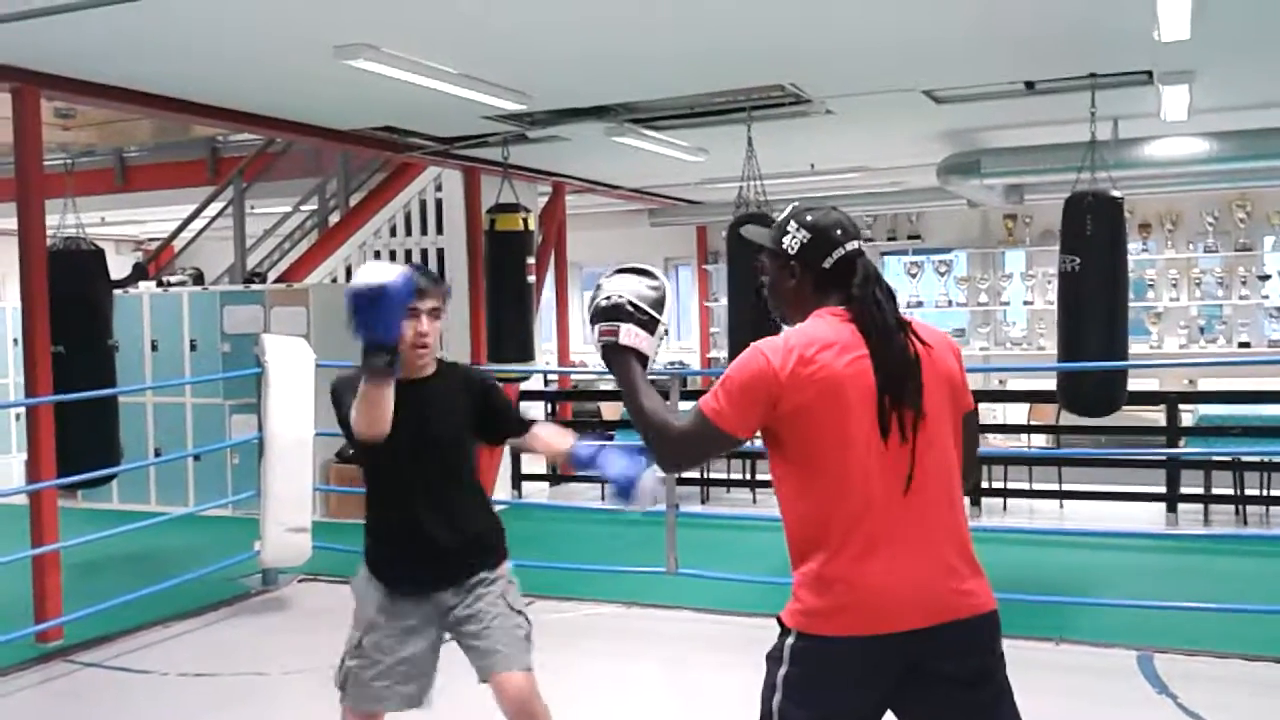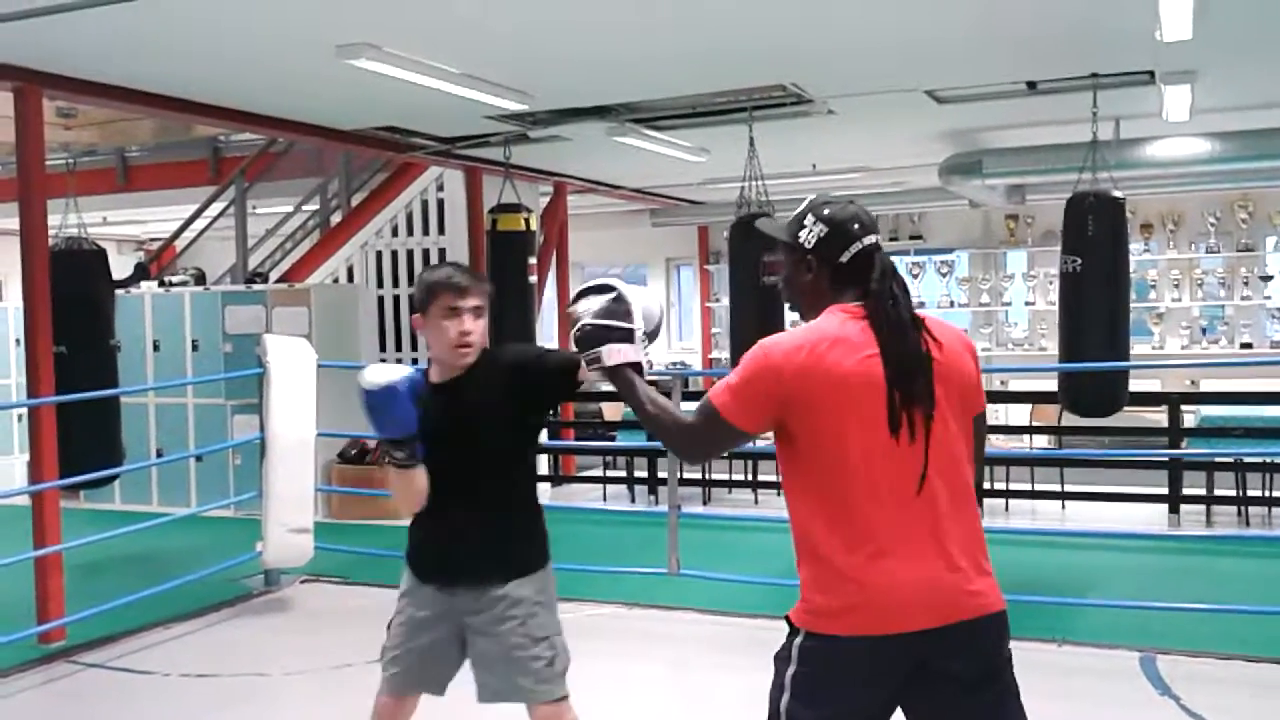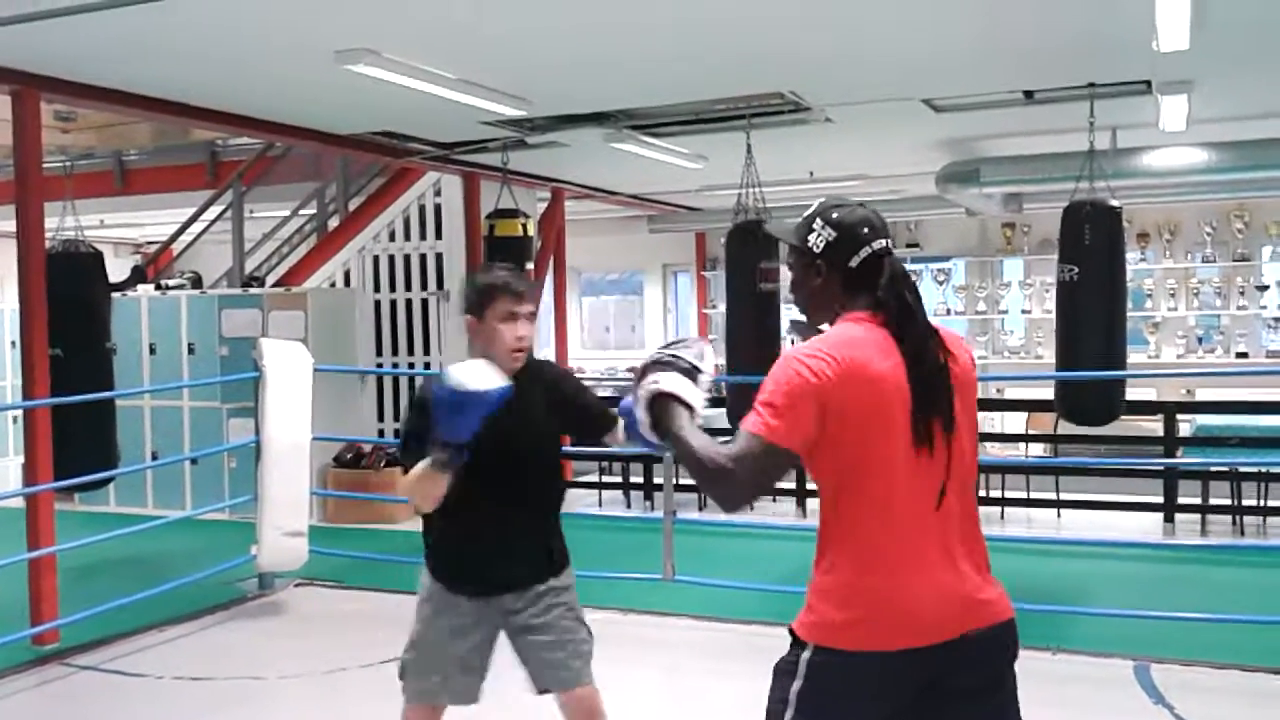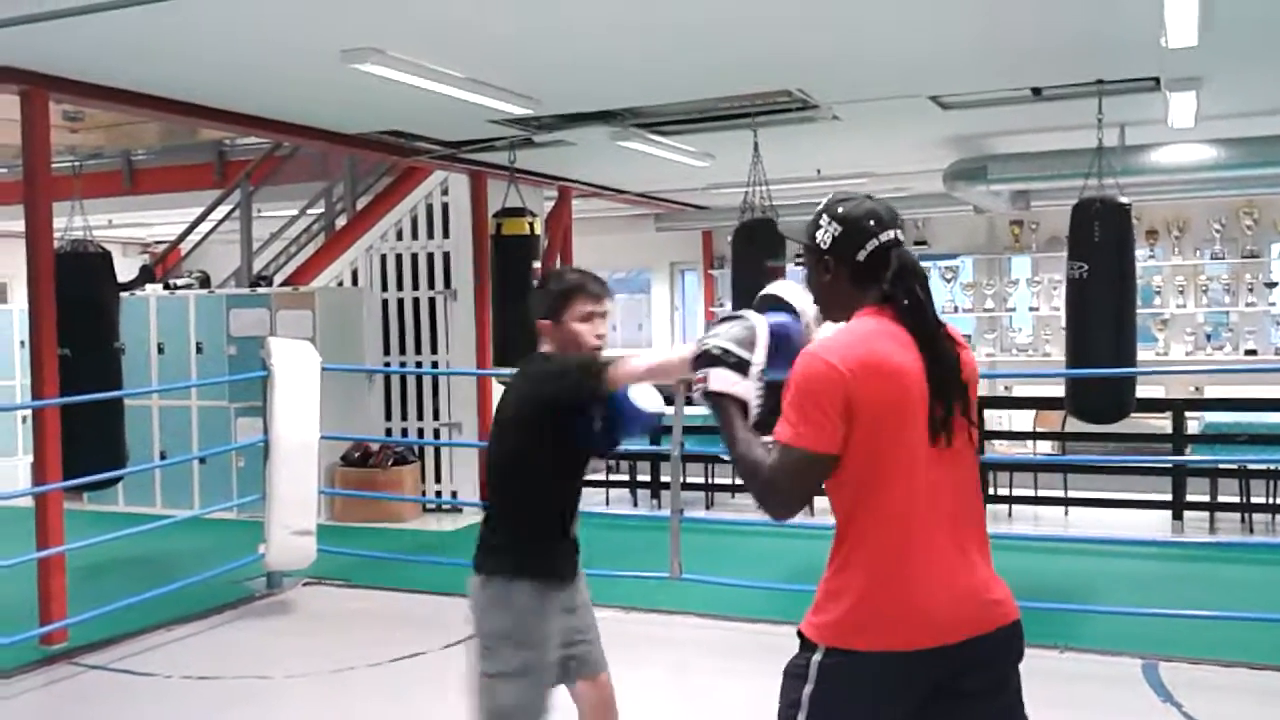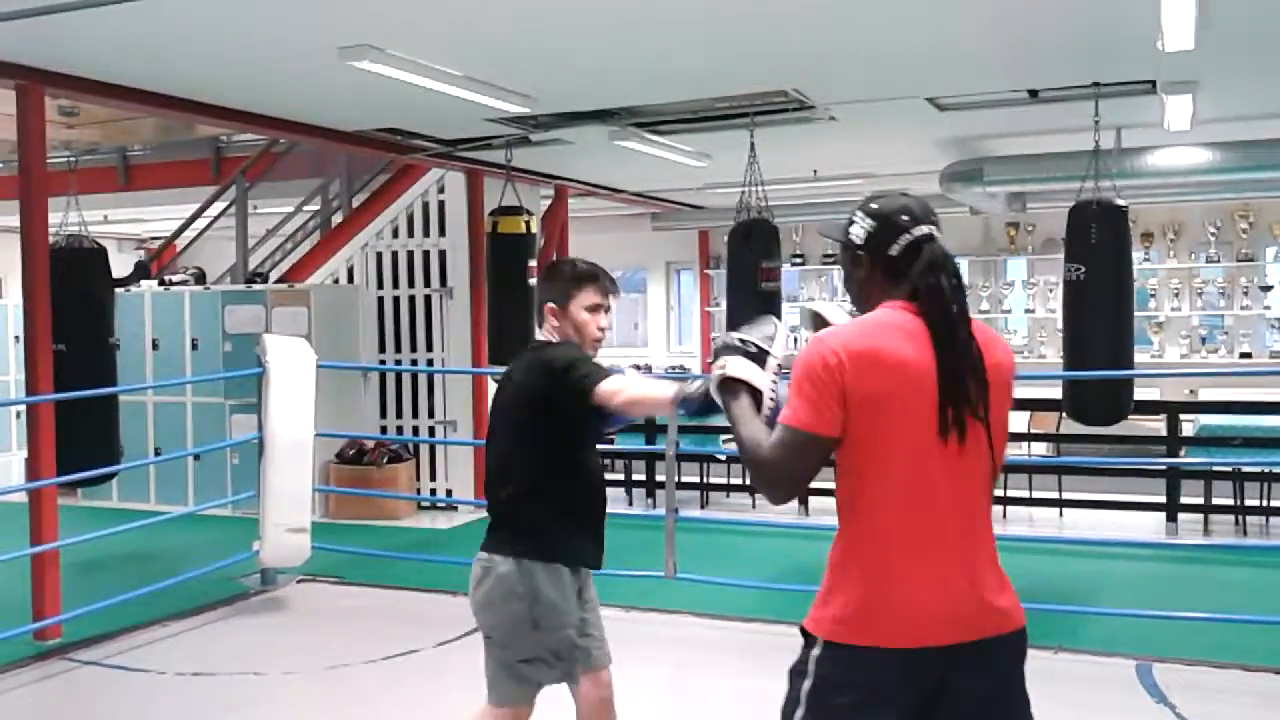
dt=0.2s
person 1, frame 1
left shoulder: (776, 362)
right shoulder: (938, 348)
left elbow: (673, 449)
right elbow: (966, 473)
left wrist: (624, 355)
left hip: (841, 625)
right hip: (957, 613)
person 1, frame 2
left shoulder: (787, 359)
right shoulder: (953, 344)
left elbow: (690, 441)
left wrist: (621, 369)
left hip: (850, 625)
right hip: (966, 611)
person 1, frame 3
left shoulder: (813, 368)
right shoulder: (953, 354)
left elbow: (731, 486)
left wrist: (670, 407)
left hip: (858, 636)
right hip: (974, 622)
person 1, frame 4
left shoulder: (829, 362)
right shoulder: (952, 348)
left elbow: (780, 496)
left wrist: (726, 401)
left hip: (868, 637)
right hip: (982, 623)
person 1, frame 5
left shoulder: (837, 350)
right shoulder: (991, 352)
left elbow: (778, 480)
left wrist: (738, 390)
left hip: (869, 634)
right hip: (986, 627)
person 2, frame 1
left shoulder: (466, 384)
right shoulder: (352, 389)
left elbow: (528, 433)
right elbow: (371, 429)
left wrist: (592, 455)
right wrist: (378, 352)
left hip: (476, 571)
right hip: (396, 580)
person 2, frame 2
left shoulder: (513, 368)
right shoulder: (409, 398)
left elbow: (590, 369)
right elbow: (411, 503)
right wrist: (400, 442)
left hip: (512, 575)
right hip: (433, 577)
person 2, frame 3
left shoulder: (549, 384)
right shoulder: (439, 399)
left elbow: (612, 431)
right elbow: (423, 499)
right wrist: (449, 442)
left hip: (539, 578)
right hip: (457, 583)
person 2, frame 4
left shoulder: (561, 380)
right shoulder: (553, 380)
right elbow: (644, 368)
left wrist: (599, 439)
left hip: (552, 573)
right hip: (516, 581)
person 2, frame 5
left shoulder: (537, 371)
right shoulder: (554, 364)
right elbow: (624, 396)
left wrist: (590, 423)
right wrist: (700, 394)
left hip: (554, 561)
right hip: (526, 565)
